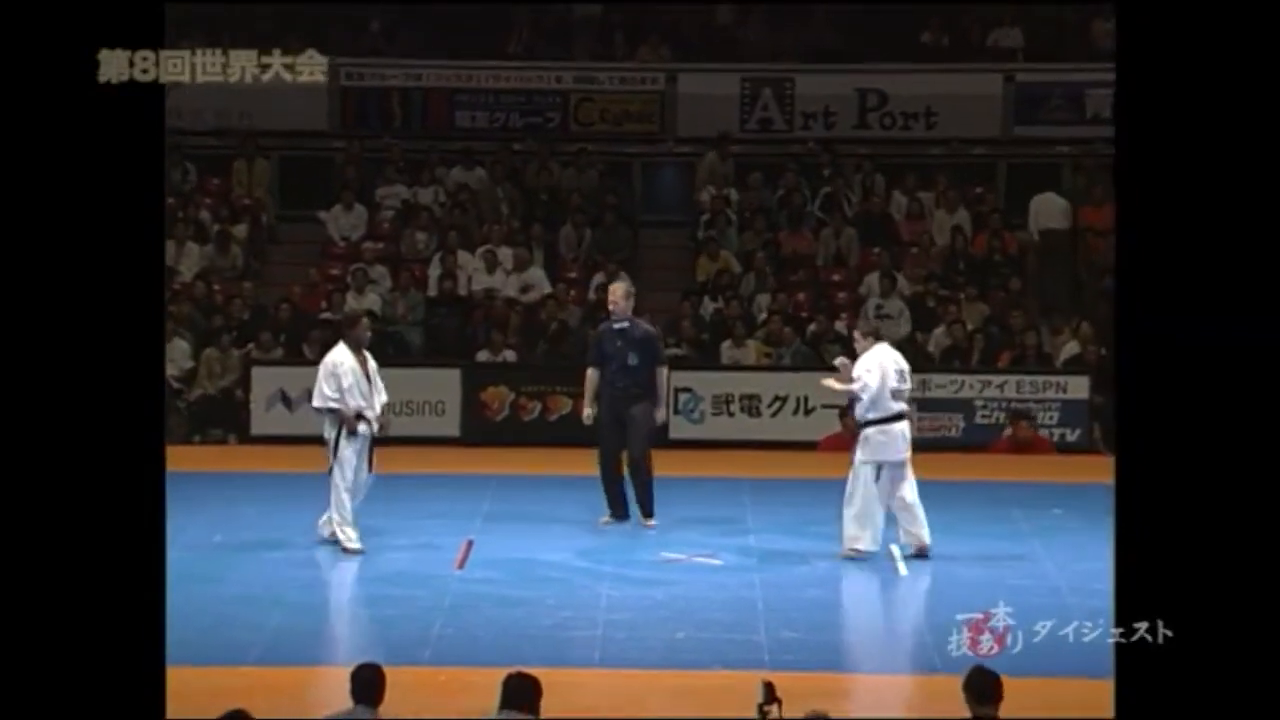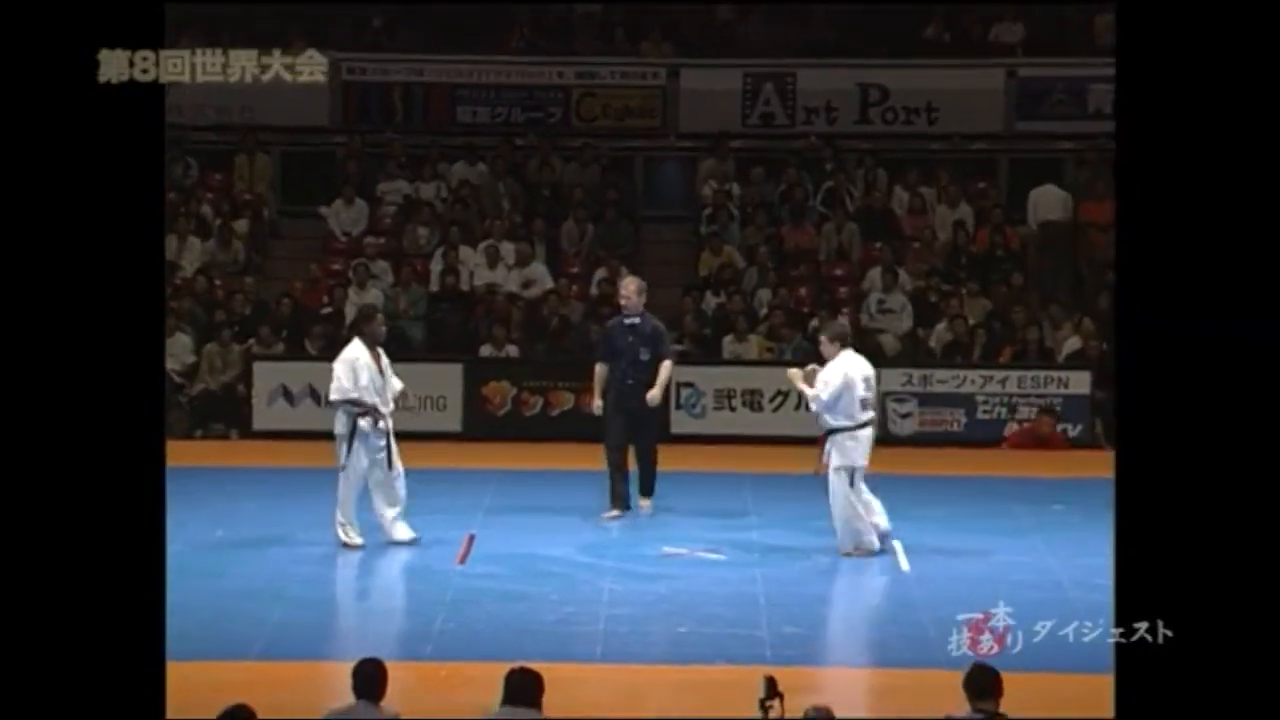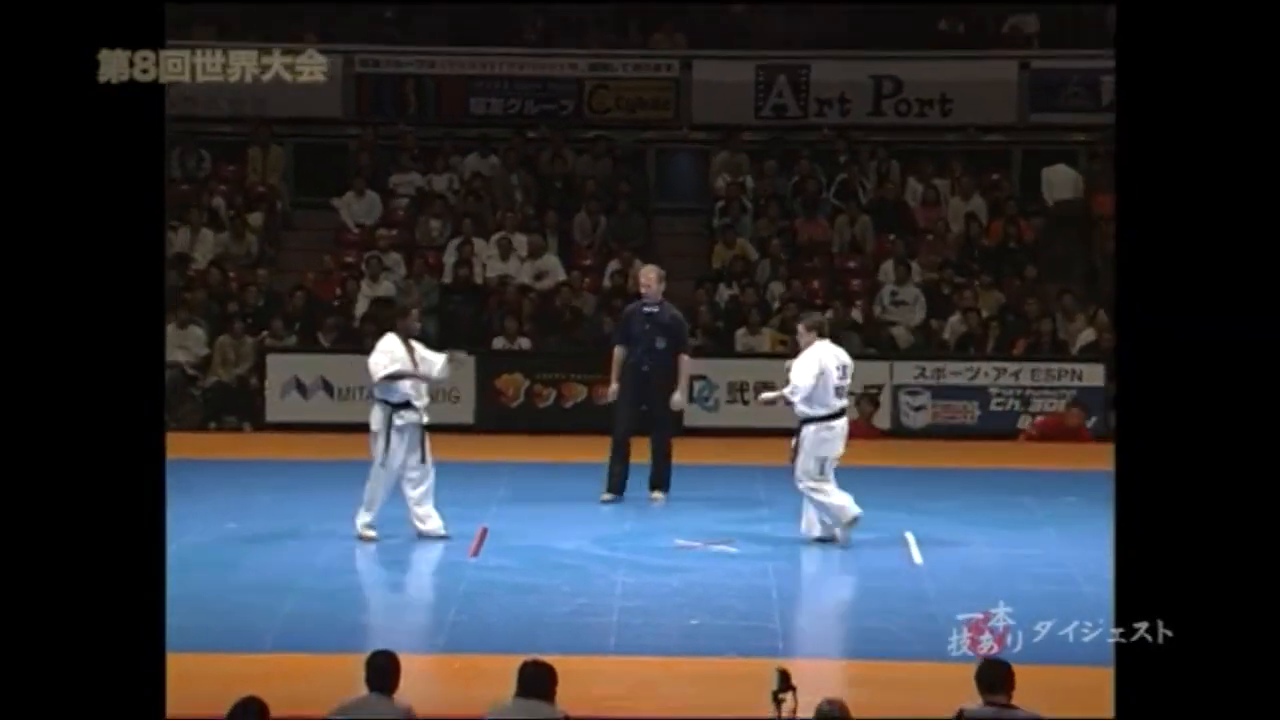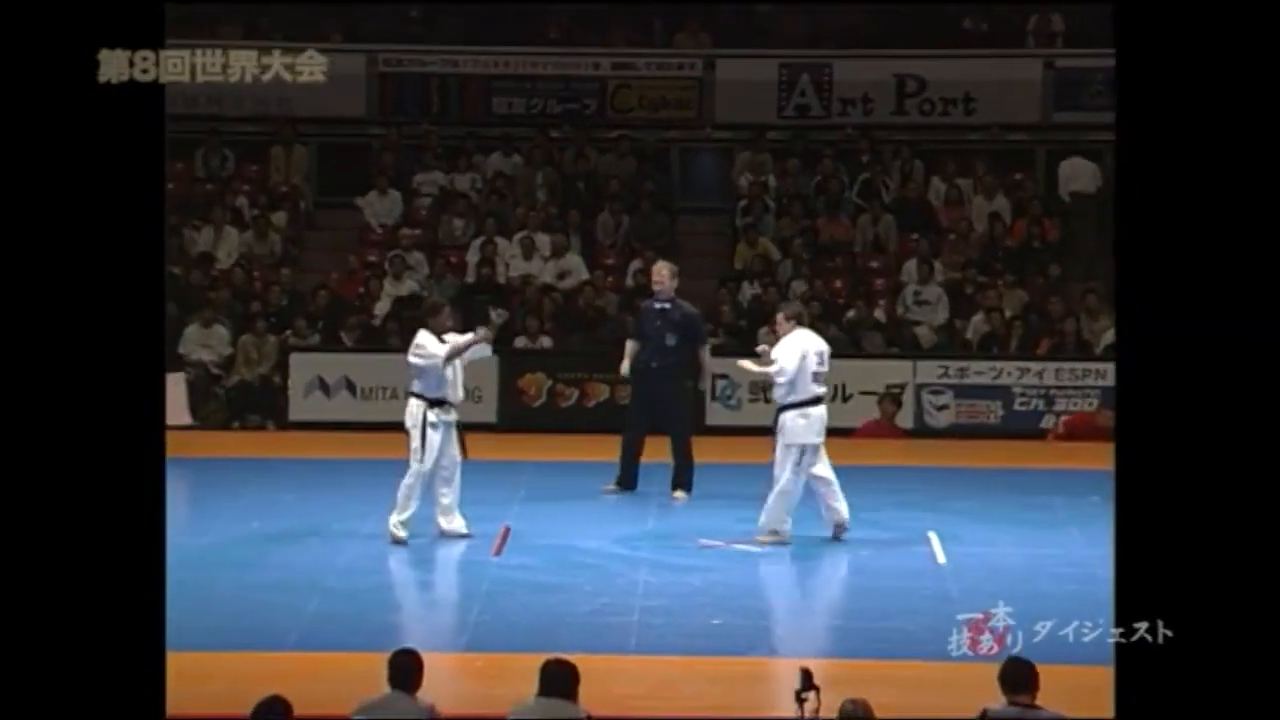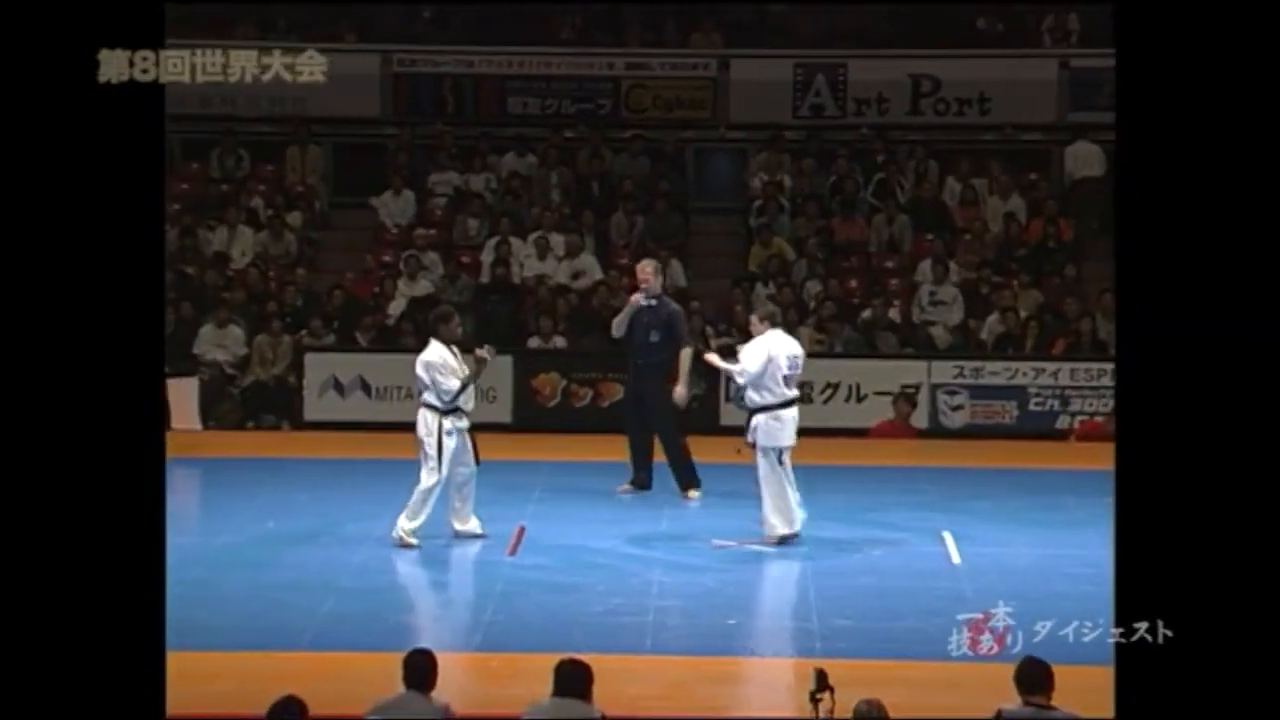
dt=0.3s
person 1, frame 1
left shoulder: (367, 358)
right shoulder: (334, 359)
left elbow: (376, 391)
right elbow: (324, 398)
left wrist: (381, 416)
right wrist: (346, 419)
left hip: (366, 427)
right hip: (344, 430)
left knee: (361, 482)
right knee: (343, 484)
left ankle: (331, 527)
right ankle: (347, 537)
person 1, frame 2
left shoulder: (378, 353)
right shoulder: (351, 355)
left elbow: (389, 383)
right elbow: (341, 393)
left wrist: (404, 395)
right wrist: (367, 408)
left hip: (380, 424)
right hip: (357, 425)
left knee: (391, 475)
right knee: (352, 481)
left ankle: (395, 528)
right ankle: (348, 533)
person 1, frame 3
left shoulder: (414, 347)
right shoulder: (386, 345)
left elbow: (436, 362)
right elbow: (384, 374)
left wrist: (452, 360)
right wrist: (415, 375)
left hip: (413, 417)
right hip: (390, 418)
left knee: (420, 471)
right knee: (383, 473)
left ankle: (427, 524)
right ankle: (364, 524)
person 1, frame 4
left shoulder: (449, 340)
right shoulder: (422, 343)
left elbow: (479, 343)
right elbow: (445, 357)
left wrist: (492, 325)
right wrist: (473, 340)
left hip: (445, 413)
right hip: (426, 414)
left knee: (449, 469)
right knee: (420, 469)
left ankle: (450, 523)
right ankle: (398, 523)
person 1, frame 5
left shoulder: (452, 351)
right shoulder: (432, 357)
left elbow: (462, 386)
right elbow: (452, 393)
left wrist: (480, 365)
right wrist: (477, 369)
left hip: (454, 421)
right hip: (436, 423)
left knee: (465, 472)
right knee: (433, 477)
left ankle: (464, 523)
right ankle: (405, 530)
person 2, frame 1
left shoulder: (646, 333)
right shoulder: (603, 332)
left elbow: (660, 369)
right elbow: (593, 369)
left wrist: (661, 405)
right wrist: (587, 403)
left hip: (639, 403)
right hip: (609, 402)
left knee: (639, 457)
right knee: (608, 458)
left ankle: (647, 514)
right ankle: (618, 511)
person 2, frame 2
left shoulder: (655, 328)
right shoulder: (612, 327)
left elbow: (666, 361)
right elbow: (602, 363)
left wrist: (658, 389)
right wrist: (597, 395)
left hip: (645, 396)
right hip: (617, 395)
left knee: (646, 449)
right knee: (615, 448)
left ankle: (645, 494)
right ankle: (619, 503)
person 2, frame 3
left shoulder: (674, 318)
right shoulder: (631, 312)
left elbow: (683, 356)
right elbow: (620, 346)
left wrist: (680, 390)
right wrist: (614, 379)
left hip: (660, 382)
right hip: (632, 379)
left knee: (661, 437)
right knee: (620, 433)
left ankle: (659, 487)
right ankle: (615, 488)
person 2, frame 4
left shoulder: (688, 313)
right shoulder: (646, 309)
left elbow: (702, 347)
right elbow: (634, 339)
left wrist: (704, 378)
right wrist: (627, 361)
left hip: (674, 381)
right hip: (645, 377)
left knee: (680, 434)
right knee: (633, 430)
left ankle: (681, 485)
right ankle: (625, 481)
person 2, frame 5
left shoulder: (672, 310)
right shoulder: (636, 307)
left elbow: (685, 348)
right elbow: (616, 333)
left wrist: (682, 383)
right wrist: (629, 309)
left hip: (660, 379)
right hip: (637, 376)
left knee: (669, 431)
right knee: (636, 430)
left ankle: (690, 484)
right ankle: (641, 479)
person 3, frame 1
left shoulder: (871, 359)
right shoulder: (897, 358)
left elbow: (866, 391)
left wrist: (838, 386)
right wrist: (850, 374)
left hip: (878, 433)
right hip: (899, 428)
left knee: (864, 490)
right knee: (903, 488)
left ankle: (860, 544)
right ankle: (920, 541)
person 3, frame 2
left shoulder: (837, 368)
right shoulder: (863, 363)
left elbow: (820, 400)
left wrist: (799, 383)
right wrist: (819, 380)
left hip: (845, 437)
right hip: (861, 432)
left knee: (844, 494)
right knee: (853, 488)
left ankle: (863, 543)
right ankle: (877, 526)
person 3, frame 3
left shoulder: (811, 357)
right shoulder: (841, 354)
left elbow: (798, 391)
left wrist: (772, 396)
left hip: (818, 428)
right hip: (836, 423)
left knee: (808, 480)
right knee: (820, 478)
left ankle: (846, 513)
right ankle: (823, 530)
person 3, frame 4
left shoulder: (793, 342)
right shoulder: (818, 342)
left elbow: (783, 372)
left wrist: (754, 368)
right wrist: (771, 356)
left hip: (797, 415)
right hip: (814, 411)
left knee: (786, 473)
right knee: (818, 468)
left ankle: (775, 527)
right ankle: (838, 517)
person 3, frame 5
left shoulder: (763, 345)
right shoulder: (792, 344)
left elbow: (743, 373)
left wrist: (716, 361)
right wrist: (746, 357)
left hip: (770, 418)
right hip: (784, 413)
left knee: (774, 474)
right knee: (774, 471)
left ankle: (784, 527)
right ankle: (790, 520)
